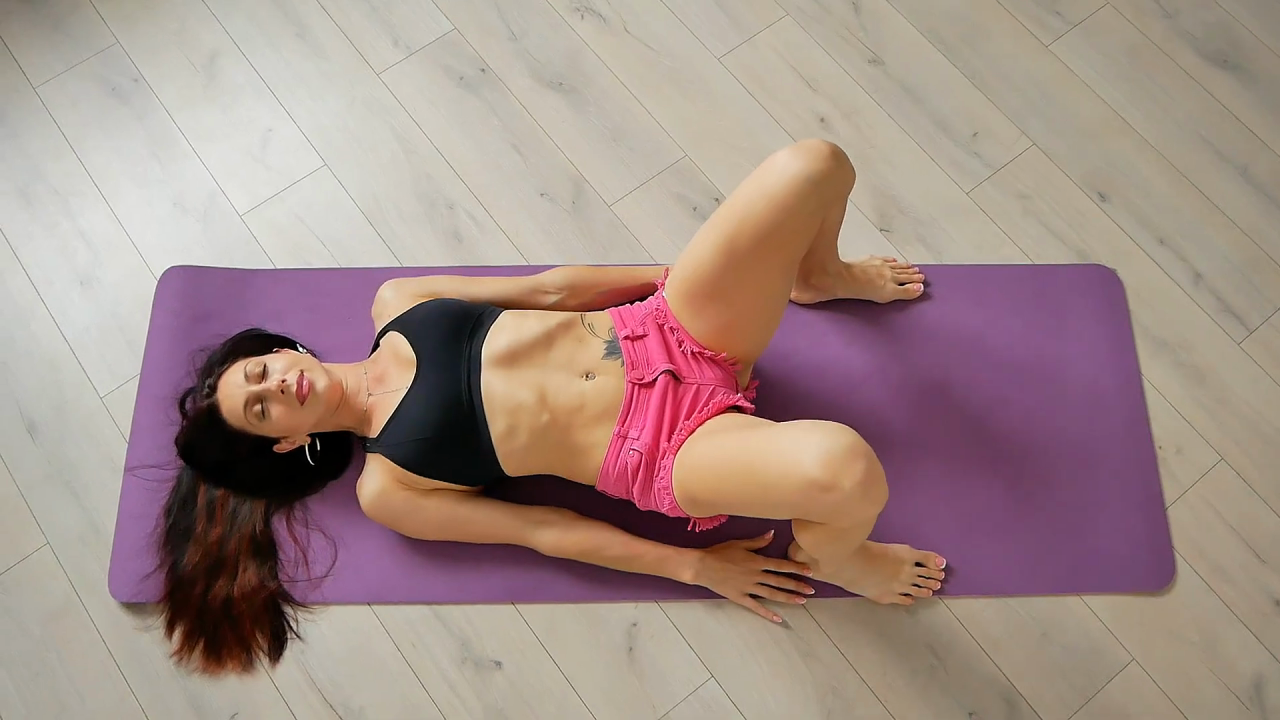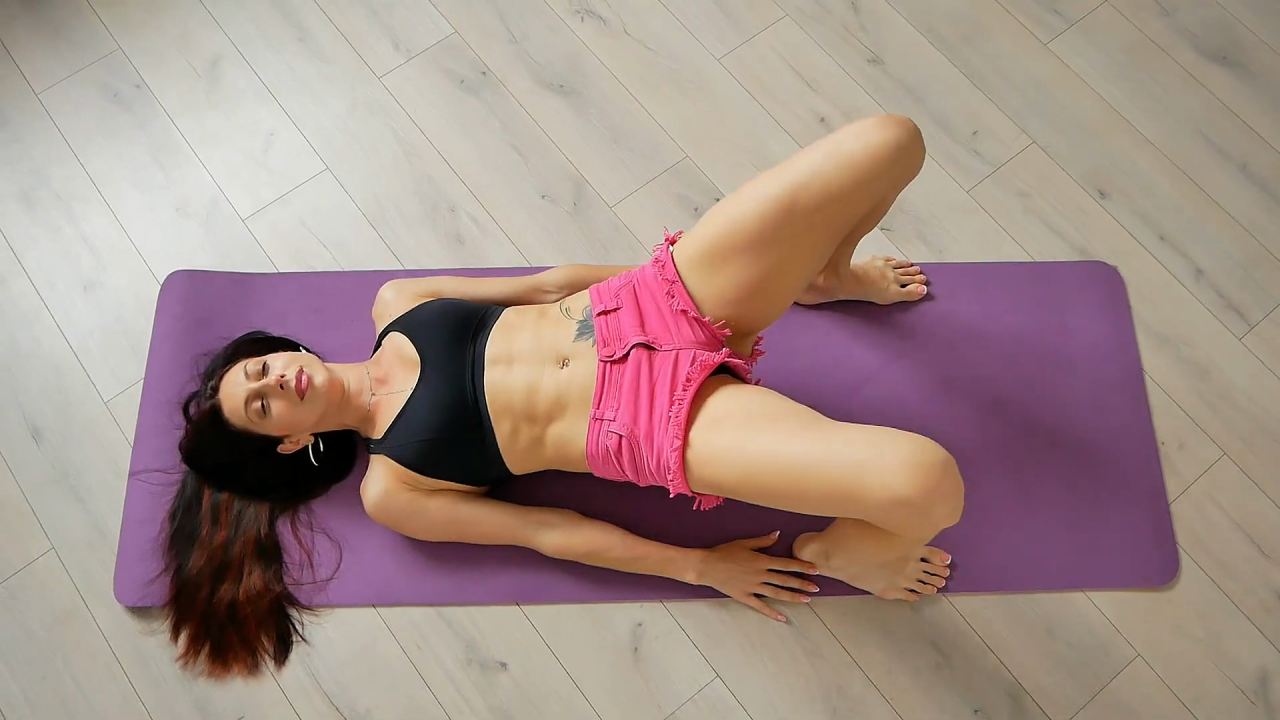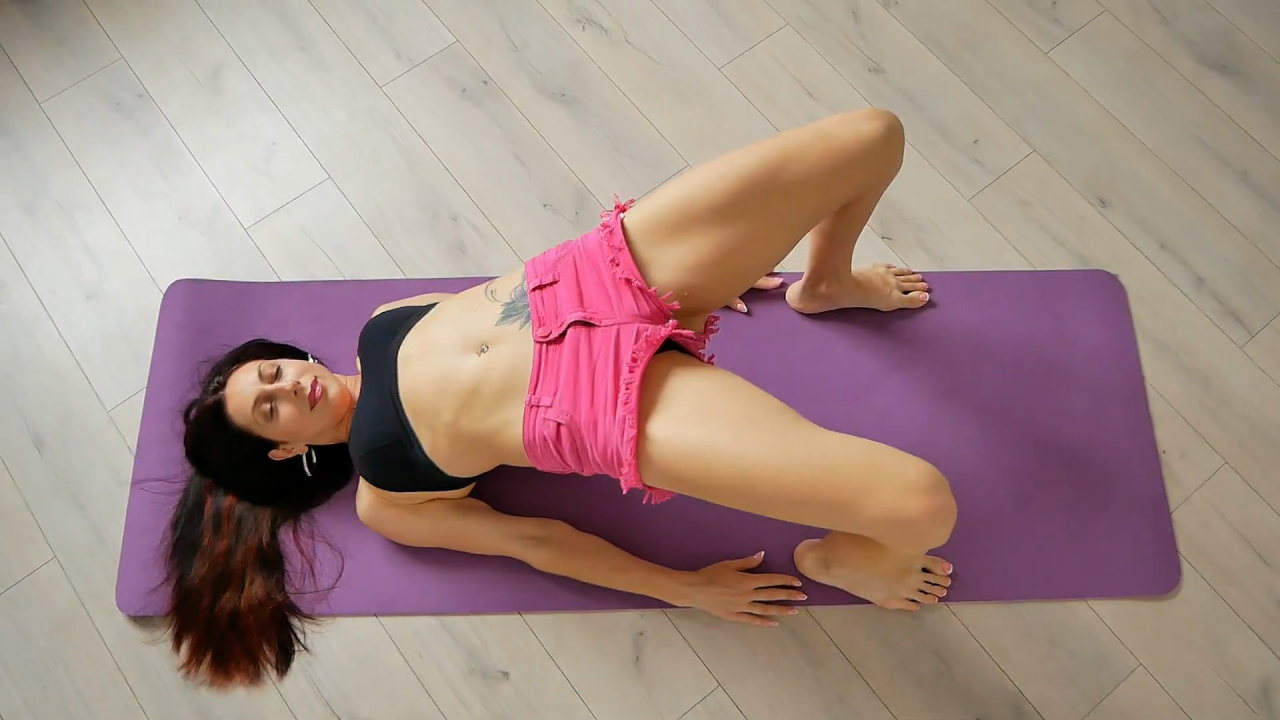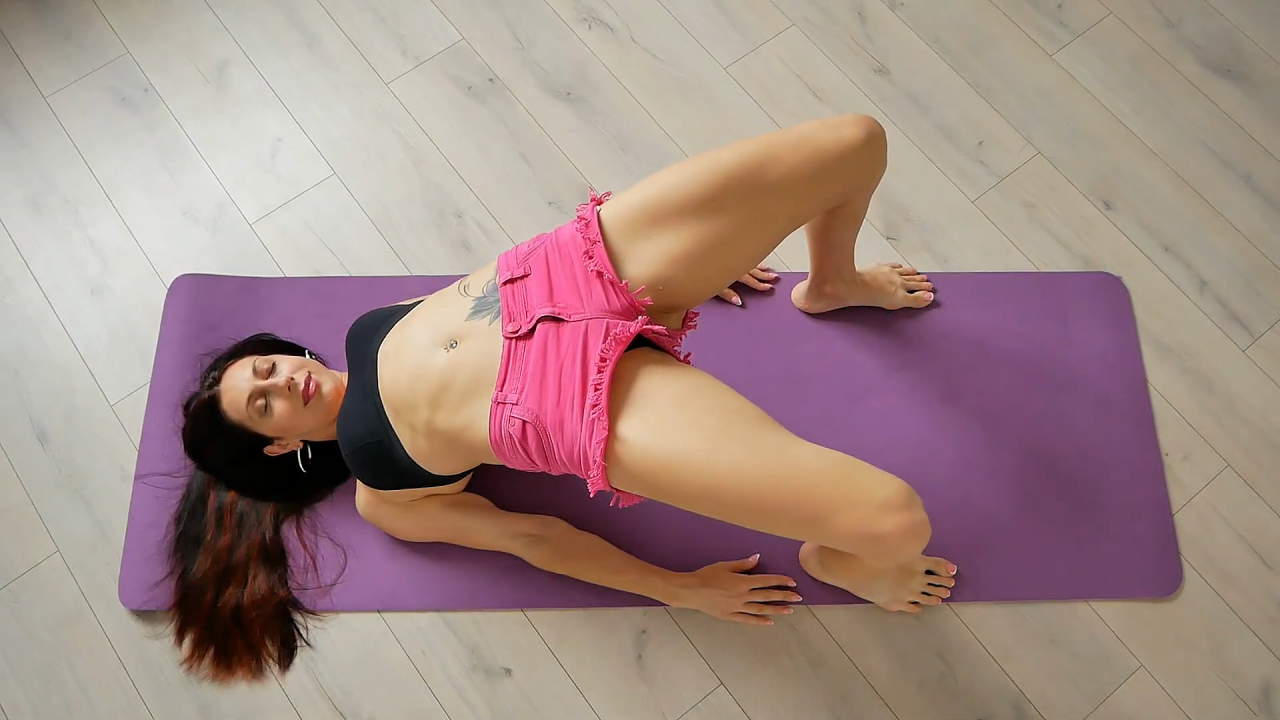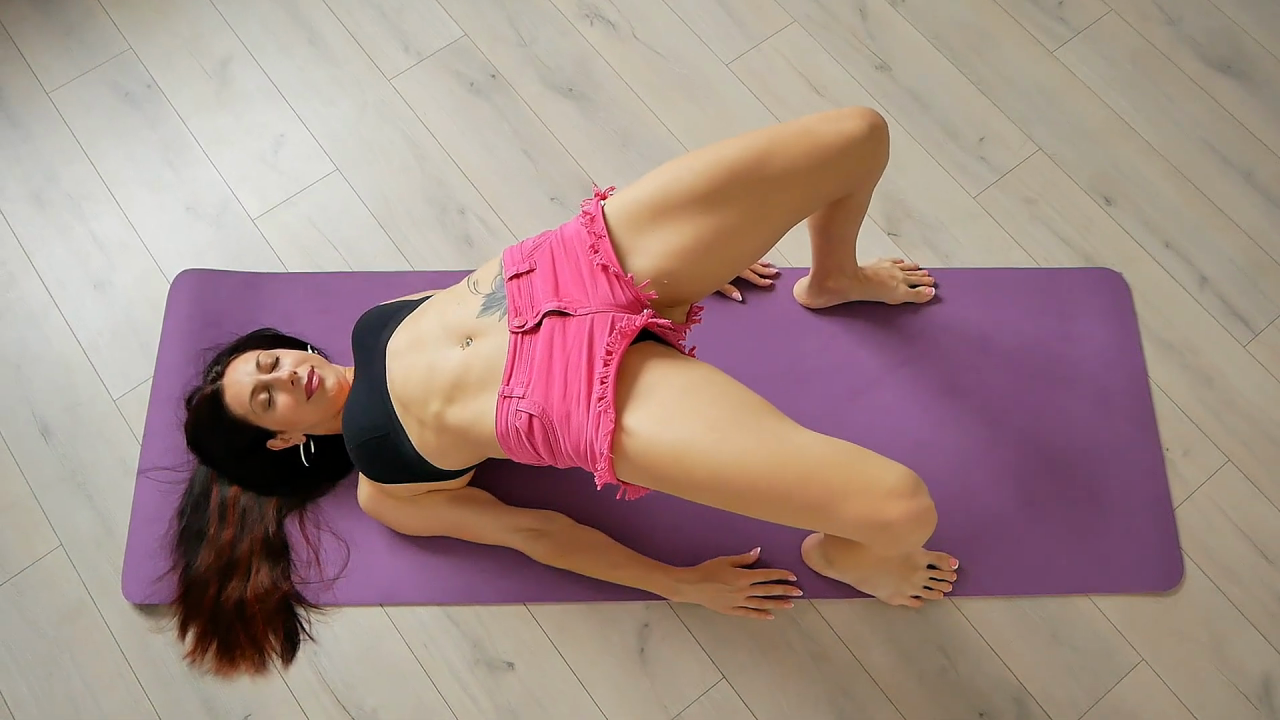
dt=1s
person 1, frame 1
left shoulder: (394, 306)
right shoulder: (384, 489)
left elbow: (546, 286)
right elbow: (543, 530)
left wrist: (688, 269)
right wrist: (696, 565)
left hip: (665, 334)
right hip: (671, 445)
left knee: (814, 165)
right knee: (841, 469)
left ankle: (820, 278)
right ankle: (831, 556)
person 1, frame 2
left shoulder: (394, 304)
right shoulder: (389, 490)
right elbow: (547, 531)
left wrist: (675, 270)
right wrist: (705, 567)
left hip: (660, 304)
right hip: (666, 414)
left knee: (893, 140)
right knee: (925, 485)
left ankle: (822, 278)
right ankle: (839, 554)
person 1, frame 3
left shoulder: (382, 327)
right shoulder: (382, 500)
right elbow: (537, 543)
left wrist: (699, 275)
right wrist: (694, 591)
right hip: (623, 399)
left knee: (874, 134)
right knee: (921, 505)
left ankle: (826, 285)
right ankle: (835, 562)
person 1, frame 4
left shoulder: (368, 329)
right shoulder: (380, 496)
left elbow: (487, 285)
right elbow: (529, 538)
left wrist: (690, 266)
right wrist: (685, 591)
right hip: (600, 398)
left knee: (855, 140)
right knee: (893, 521)
left ankle: (830, 284)
right ankle: (836, 563)
person 1, frame 5
left shoulder: (374, 323)
right shoulder: (383, 490)
left elbow: (490, 281)
right elbow: (532, 533)
left wrist: (698, 259)
right wrist: (687, 586)
right hip: (608, 392)
left knee: (859, 133)
right knee: (900, 510)
left ankle: (833, 279)
right ankle: (841, 556)
